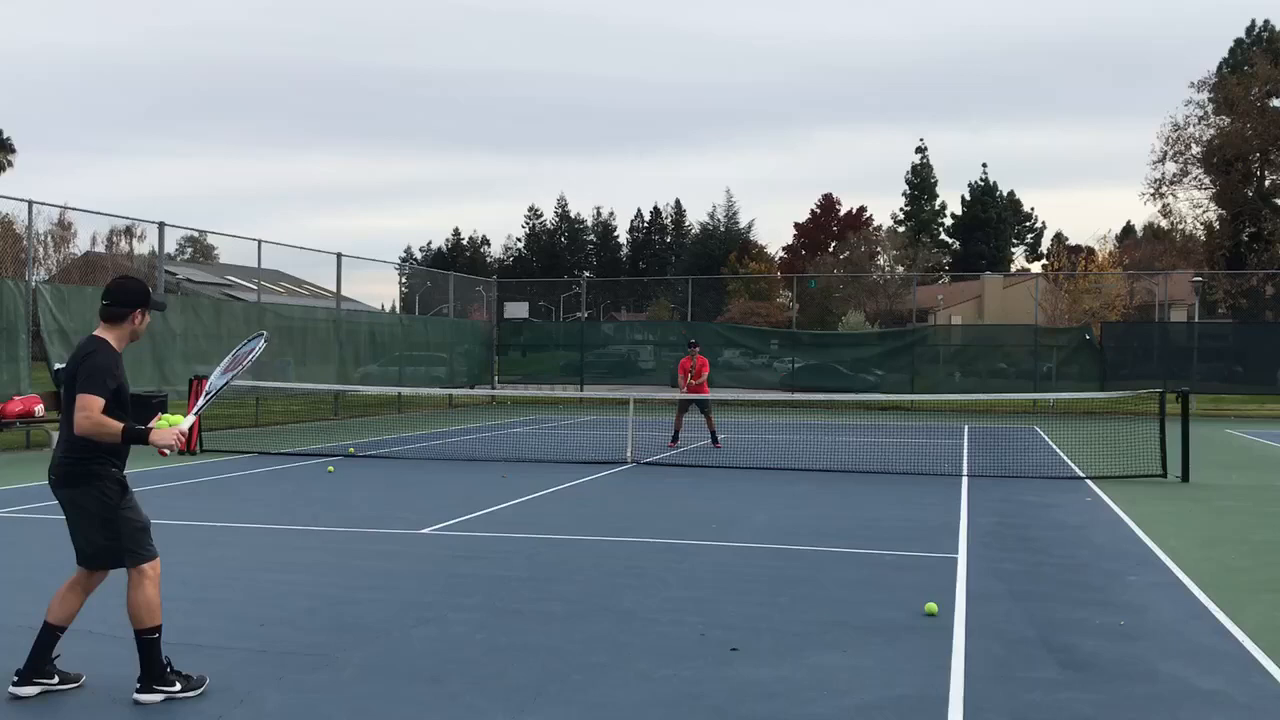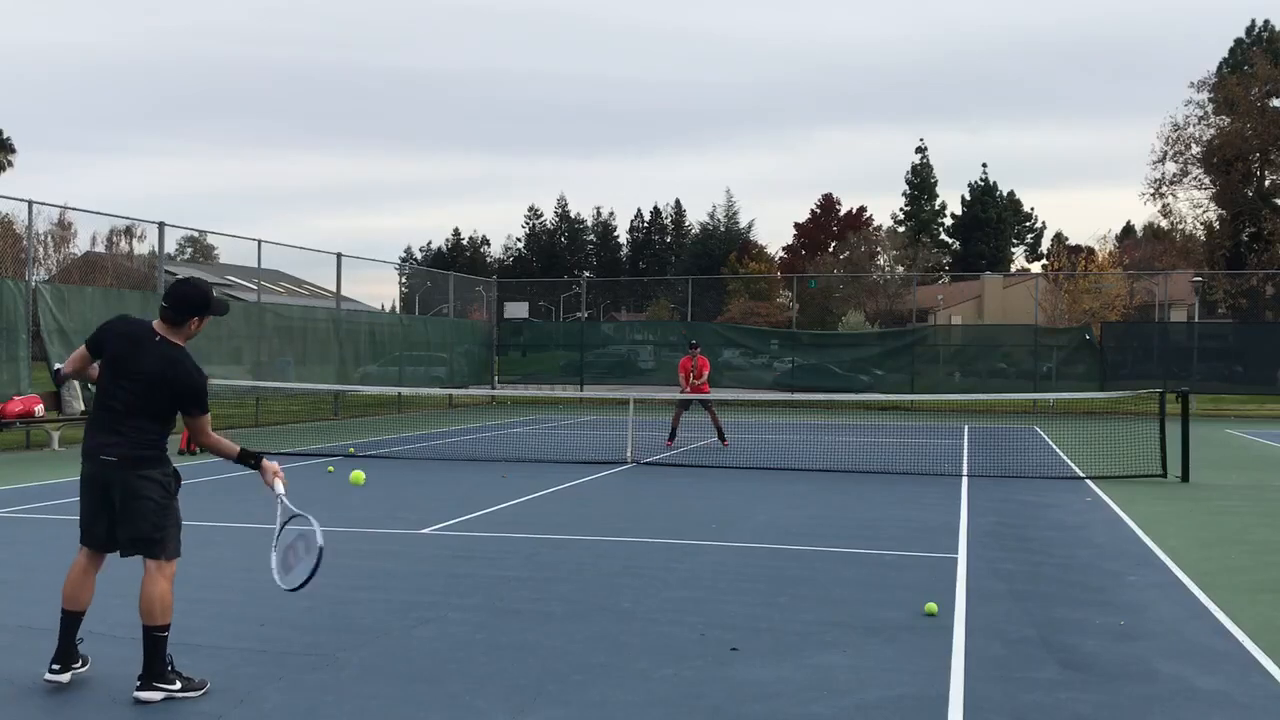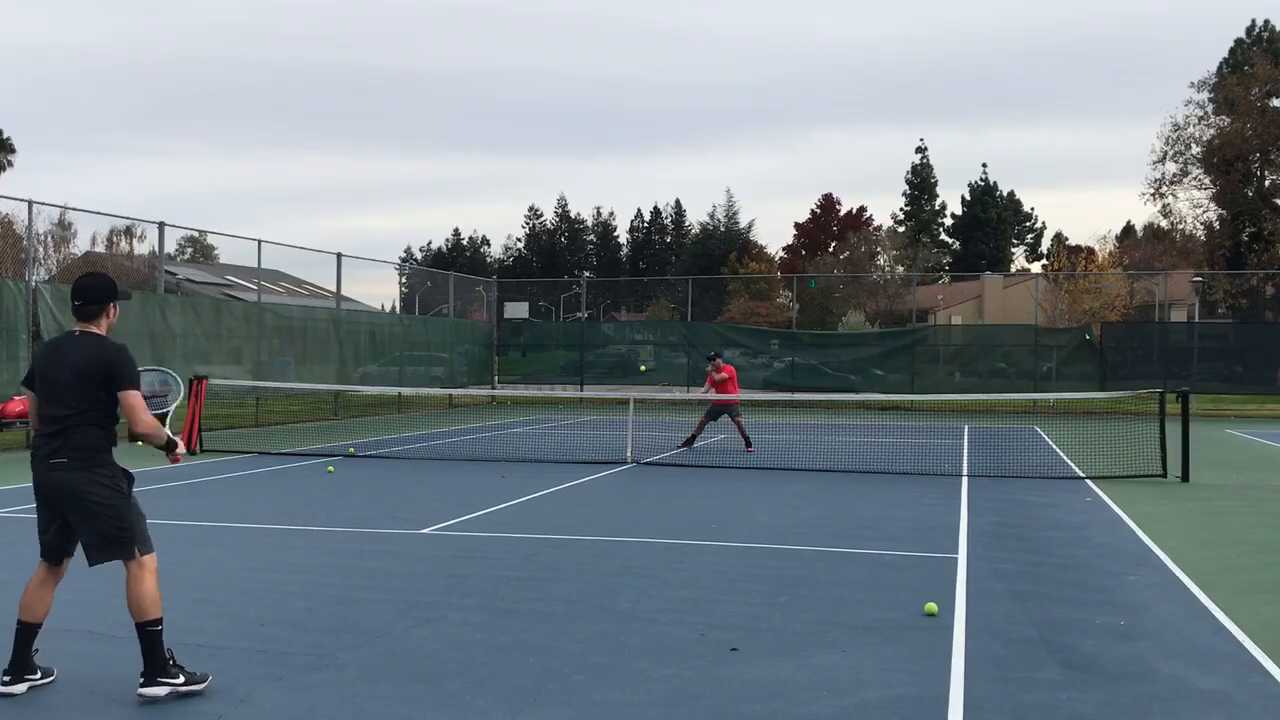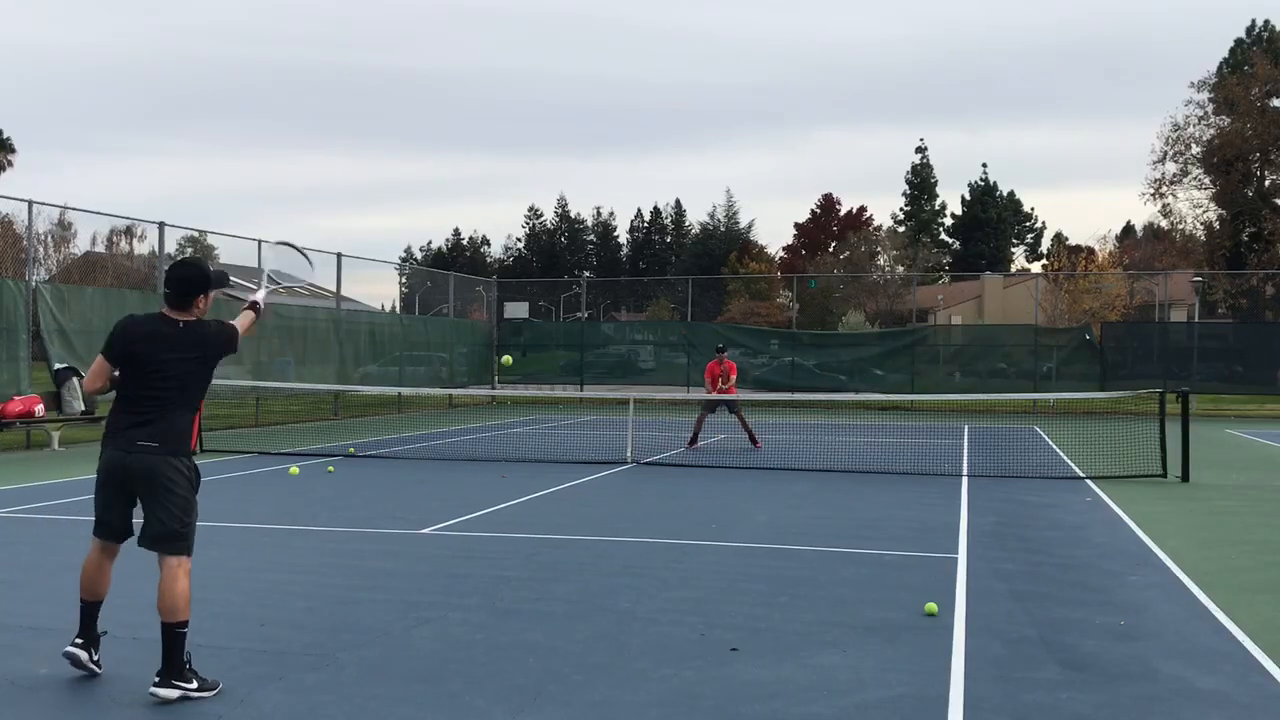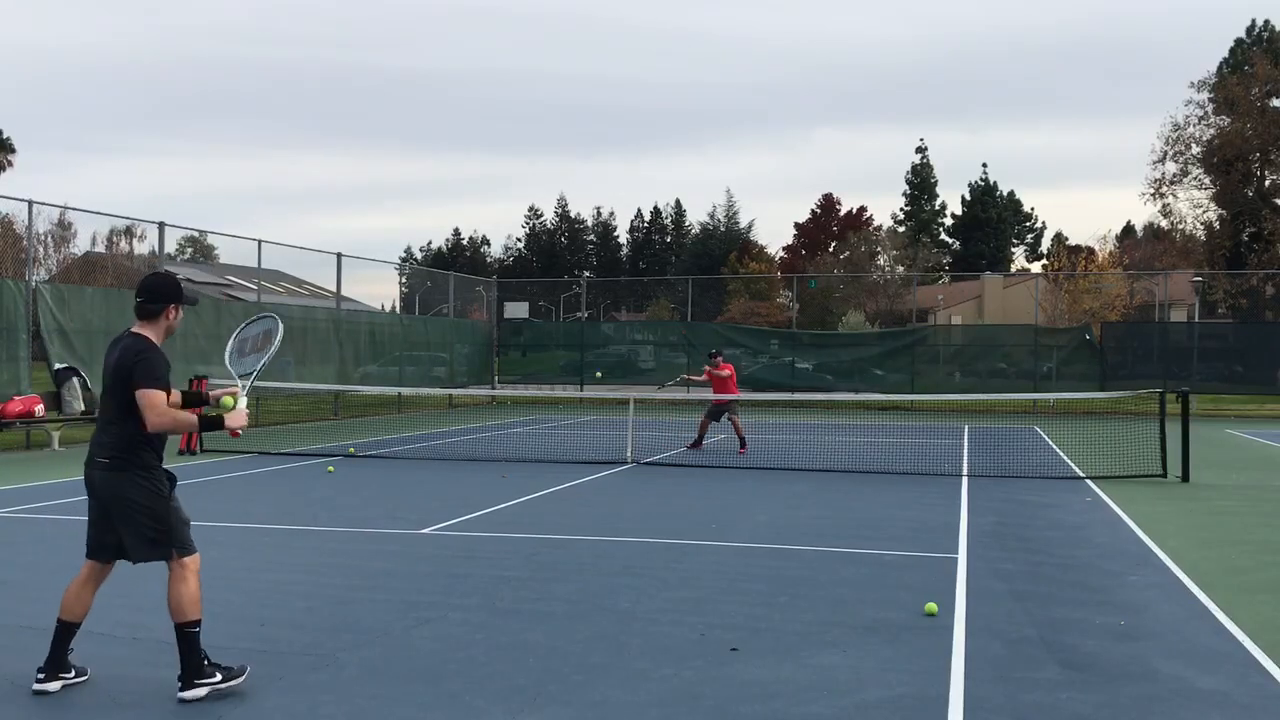
dt=0.7s
person 1, frame 1
left shoulder: (99, 352)
right shoulder: (99, 359)
right elbow: (84, 423)
left wrist: (149, 432)
right wrist: (145, 436)
left hip: (82, 477)
right hip: (92, 480)
left knee: (91, 571)
right knee: (145, 568)
left ankle: (35, 670)
right ankle: (154, 677)
person 1, frame 2
left shoulder: (119, 329)
right shoulder: (186, 373)
left elbow: (71, 368)
right elbow: (203, 439)
left wrist: (62, 374)
right wrist: (254, 461)
left hip: (97, 461)
right hip: (142, 471)
left knee: (90, 553)
right knee: (161, 565)
left ankle: (64, 656)
right ankle: (155, 675)
person 1, frame 3
left shoulder: (47, 352)
right shoulder: (113, 354)
left elbow: (38, 414)
right elbow: (140, 424)
right wrist: (170, 443)
left hip: (47, 470)
right hip: (90, 471)
left knee: (50, 567)
right knee: (142, 562)
right ankle: (159, 670)
person 1, frame 4
left shoulder: (130, 328)
right shoulder: (213, 338)
left elbow: (92, 385)
right elbow: (239, 327)
right wrist: (256, 304)
left hip: (117, 452)
right hip: (161, 462)
left knee: (104, 546)
right knee: (176, 562)
left ankle: (85, 640)
right ankle: (173, 672)
person 1, frame 5
left shoulder: (123, 344)
right shoulder: (146, 355)
right elbow: (157, 421)
left wrist: (204, 397)
right wrist: (215, 422)
left hip: (103, 470)
right hip: (133, 475)
left knee: (95, 567)
right knee: (185, 563)
left ankle: (54, 666)
right ankle: (195, 672)
